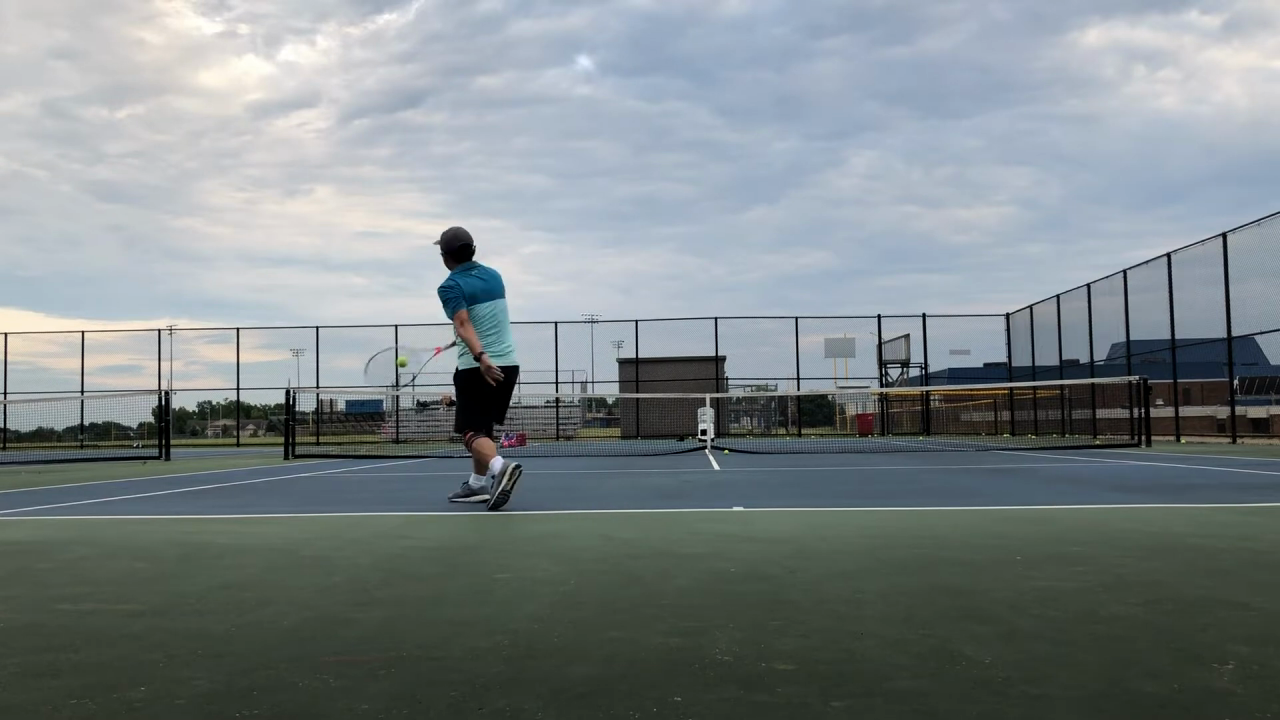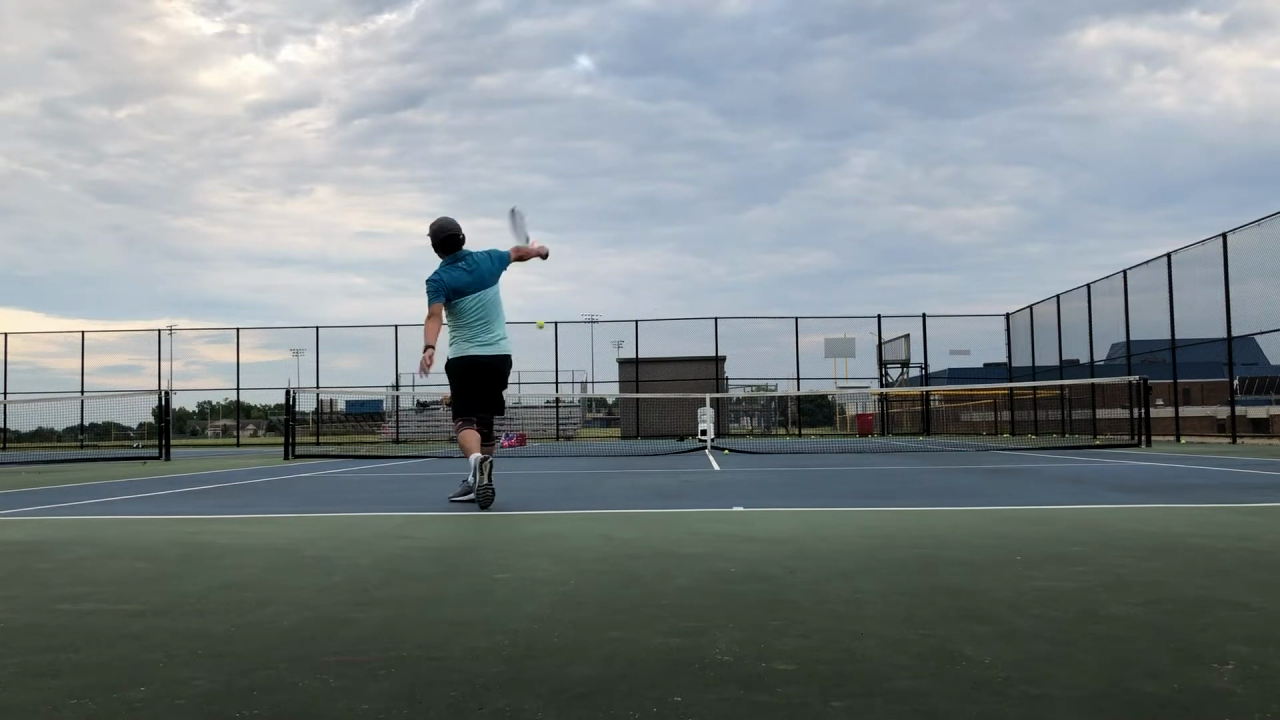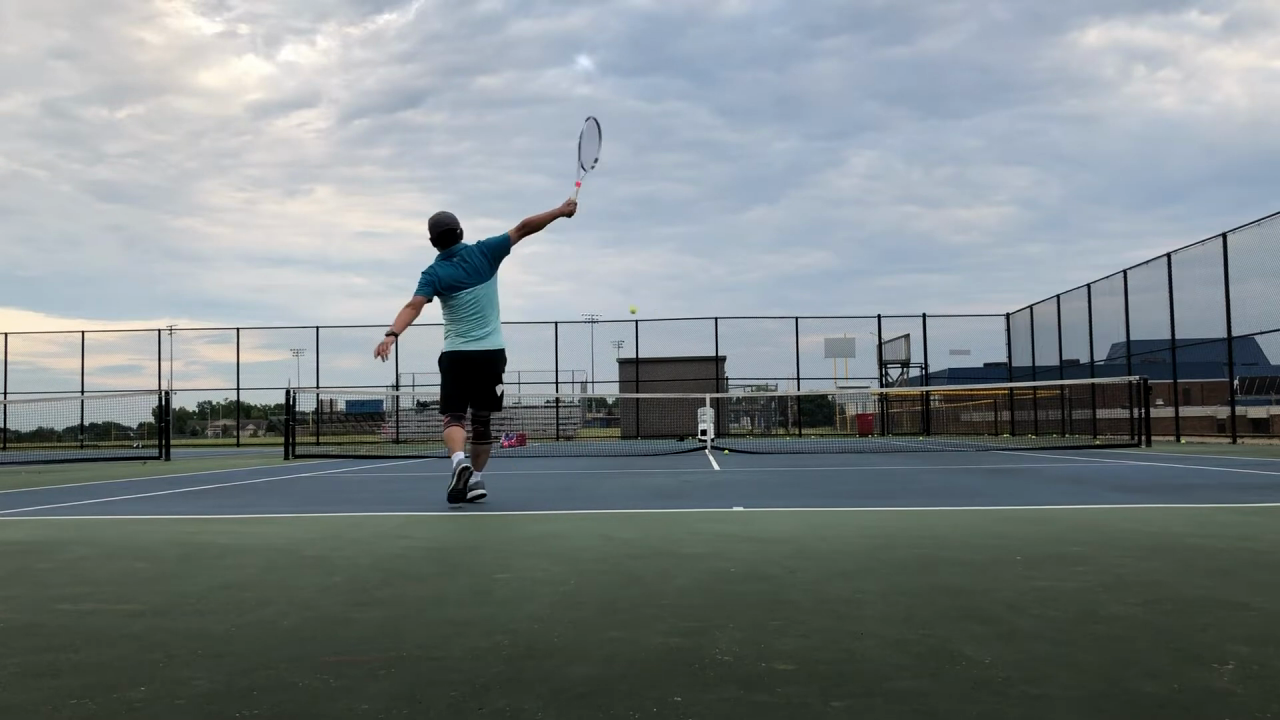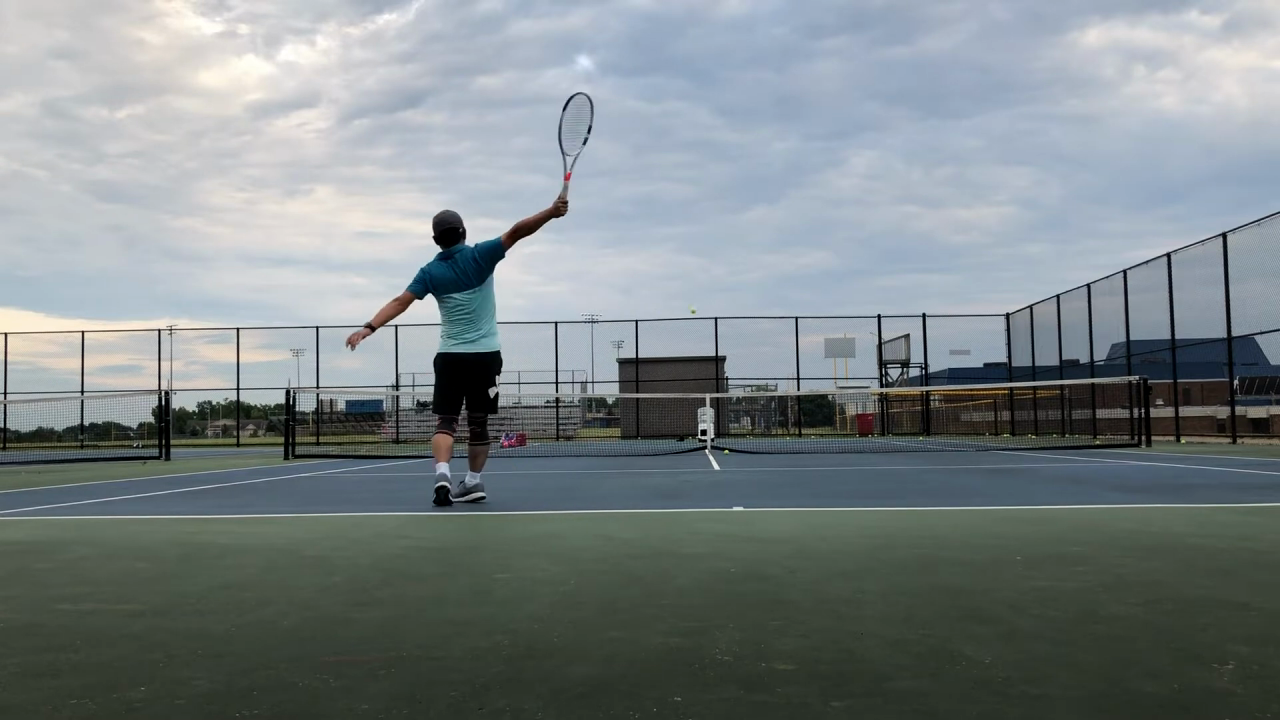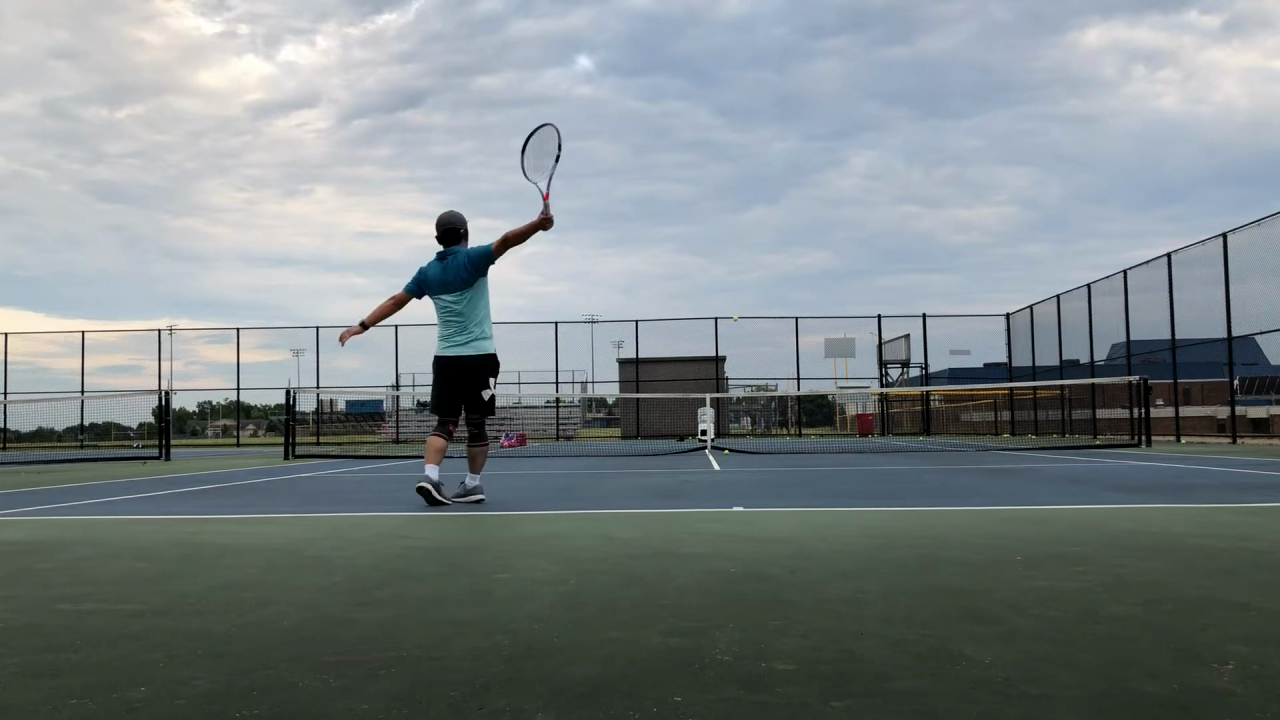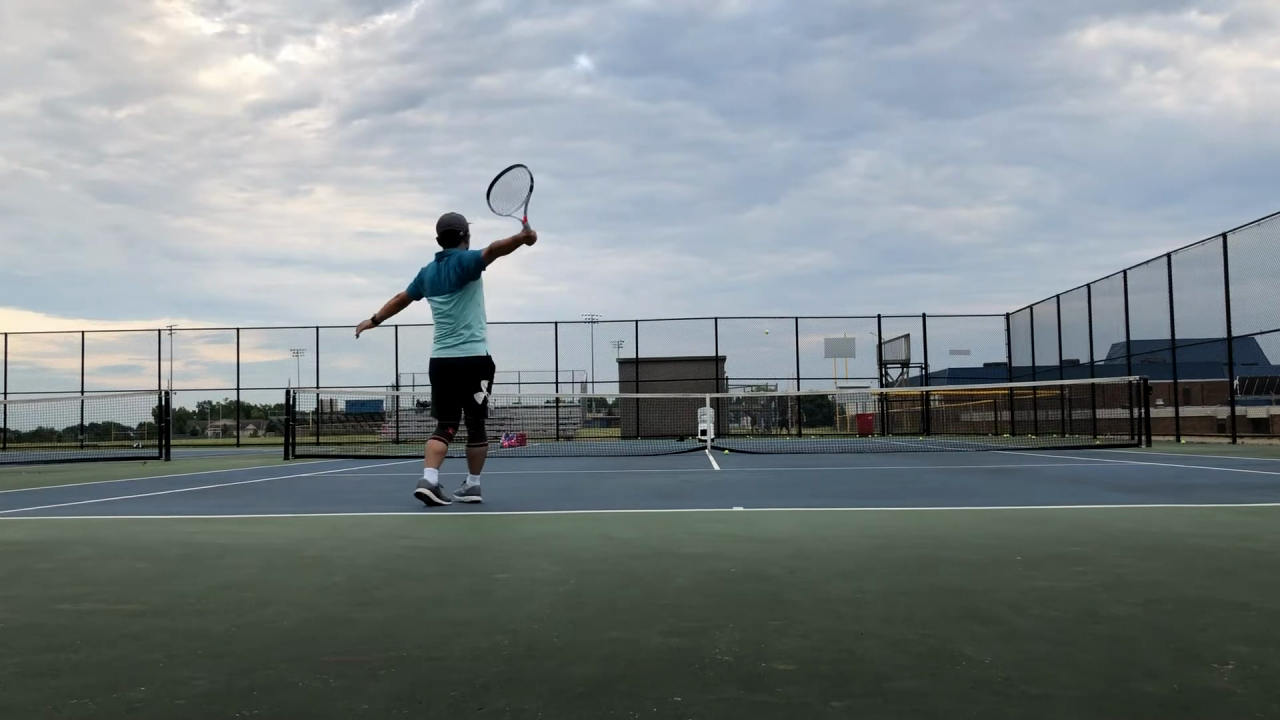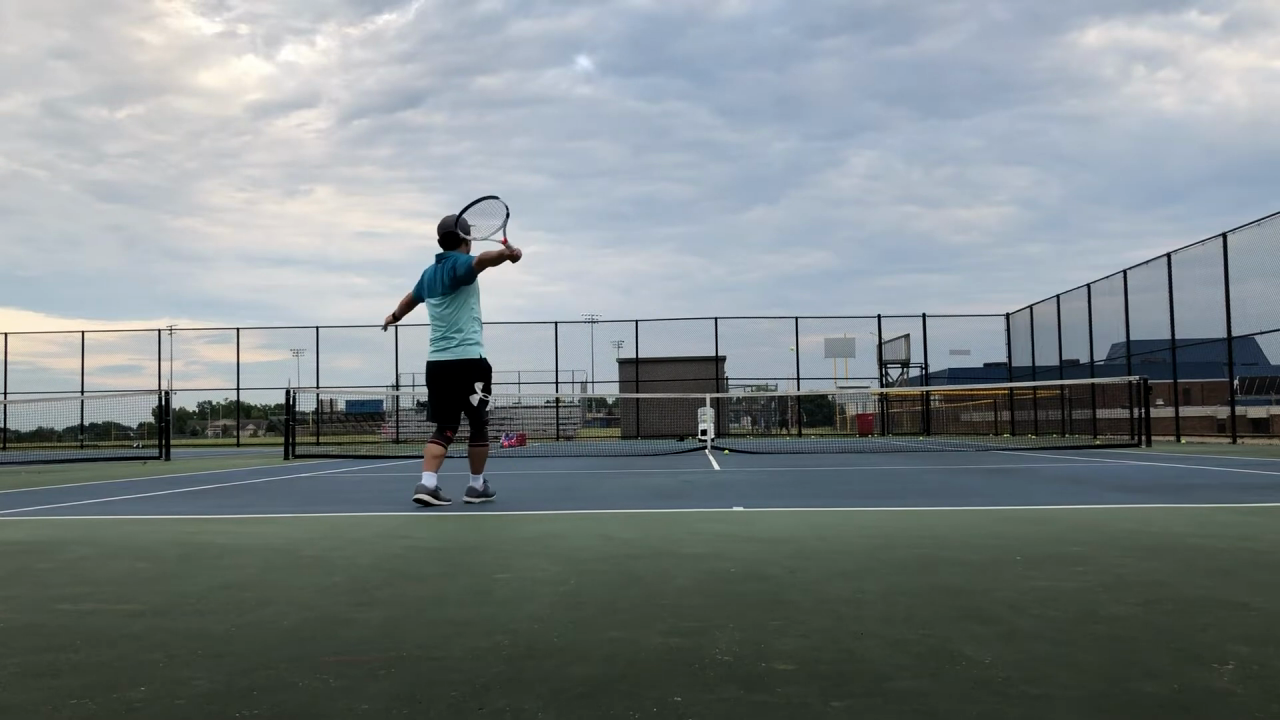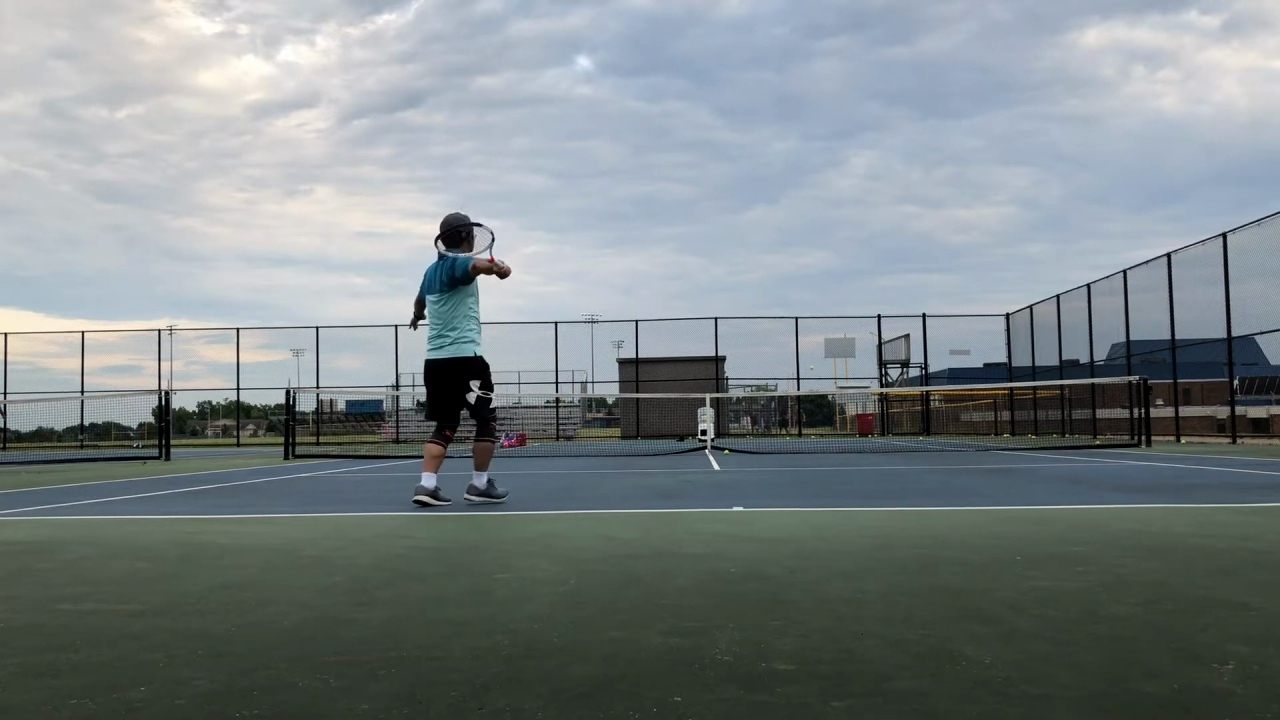
dt=0.1s
person 1, frame 1
left shoulder: (450, 287)
right shoulder: (492, 275)
left elbow: (463, 325)
left wrist: (480, 358)
left hip: (476, 369)
right hip: (506, 367)
left knee: (471, 431)
right knee: (482, 425)
left ankle: (501, 468)
right ankle: (478, 484)
person 1, frame 2
left shoulder: (438, 279)
right shoulder: (487, 260)
left elbow: (435, 317)
right elbow: (518, 252)
left wrist: (429, 349)
right wrist: (539, 250)
left hip: (464, 360)
right hip: (499, 357)
left knee: (465, 422)
right knee: (485, 421)
left ankle: (477, 461)
right ankle: (479, 484)
person 1, frame 3
left shoulder: (434, 273)
right shoulder: (484, 252)
left elbow: (412, 308)
right elbow: (521, 229)
left wrist: (391, 335)
right wrist: (560, 211)
left hip: (457, 354)
right hip: (492, 351)
left knee: (454, 417)
right knee: (481, 419)
left ankle: (460, 463)
right ankle: (475, 480)
person 1, frame 4
left shoulder: (431, 272)
right shoulder: (481, 254)
left elbow: (400, 303)
right elbow: (516, 231)
left wrist: (368, 328)
right wrist: (551, 212)
left hip: (451, 356)
right hip: (486, 354)
left knee: (446, 420)
right knee: (479, 422)
left ankle: (443, 474)
right ankle: (472, 483)
person 1, frame 5
left shoulder: (427, 272)
right shoulder: (472, 259)
left elbow: (395, 301)
right elbow: (505, 241)
left wrist: (361, 325)
right wrist: (538, 224)
left hip: (446, 358)
right hip: (481, 356)
left knee: (445, 423)
right knee: (476, 424)
left ankle: (430, 477)
right ankle: (472, 484)
person 1, frame 6
left shoulder: (427, 272)
right shoulder: (464, 261)
left elbow: (400, 300)
right elbow: (491, 250)
left wrist: (373, 320)
right wrist: (522, 237)
left hip: (441, 360)
right hip: (473, 358)
left knee: (446, 425)
right knee: (475, 425)
left ankle: (429, 481)
right ankle: (472, 485)
person 1, frame 7
left shoulder: (429, 274)
right shoulder: (460, 265)
left elbow: (409, 301)
right elbow: (482, 259)
left wrist: (394, 317)
right wrist: (508, 252)
left hip: (436, 362)
right hip: (468, 360)
left knee: (444, 428)
right knee: (478, 425)
left ankle: (426, 484)
right ankle: (477, 486)
person 1, frame 8
left shoulder: (432, 271)
right shoulder: (459, 263)
left elbow: (419, 301)
right elbow: (477, 265)
left wrist: (416, 318)
right wrist: (497, 267)
left hip: (435, 360)
right hip: (464, 358)
left knee: (444, 426)
right knee: (486, 421)
left ankle: (426, 485)
right ankle: (481, 483)
